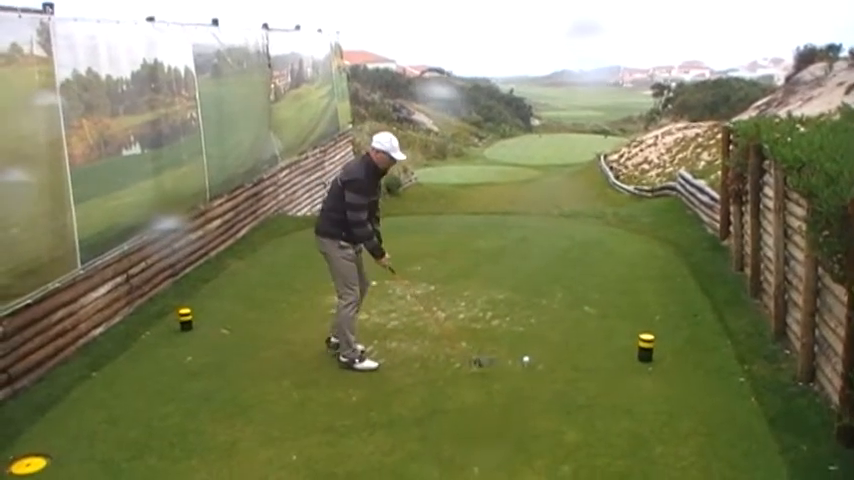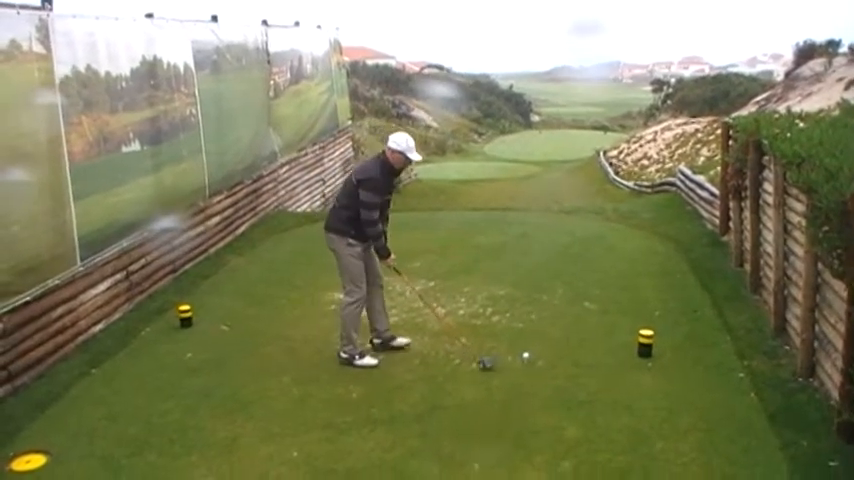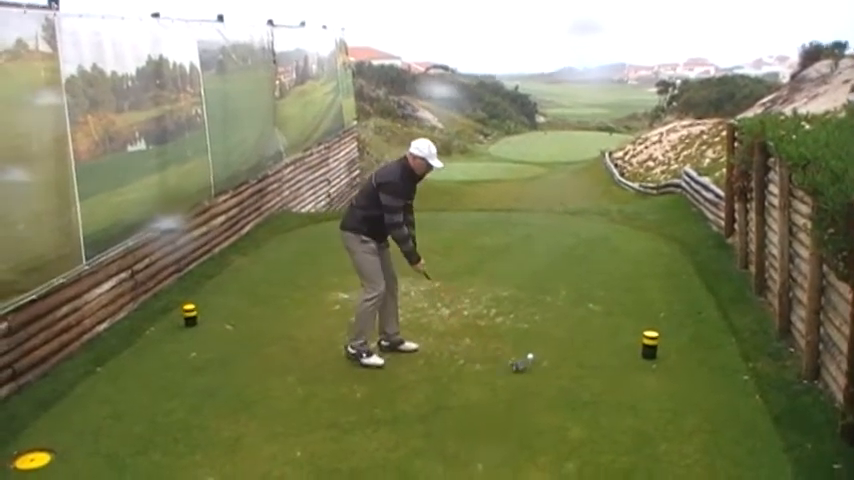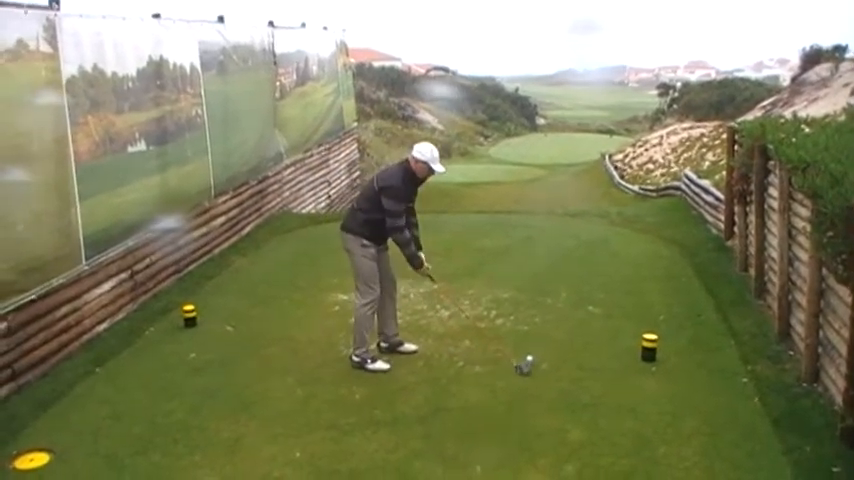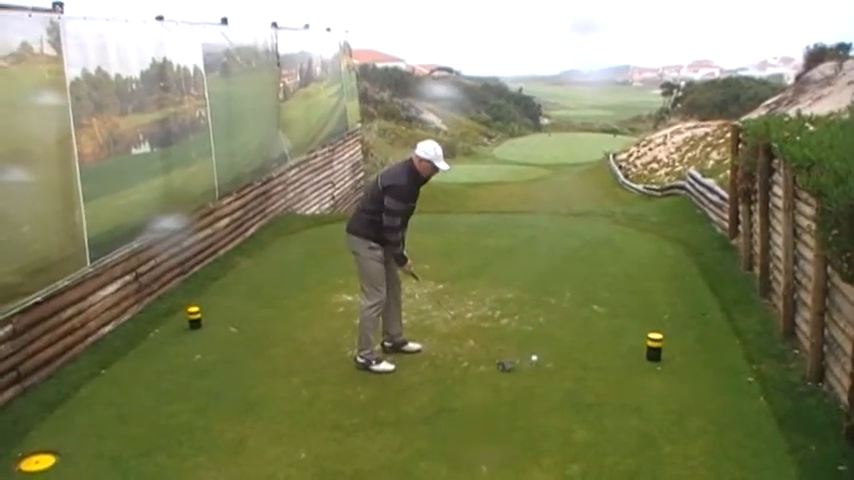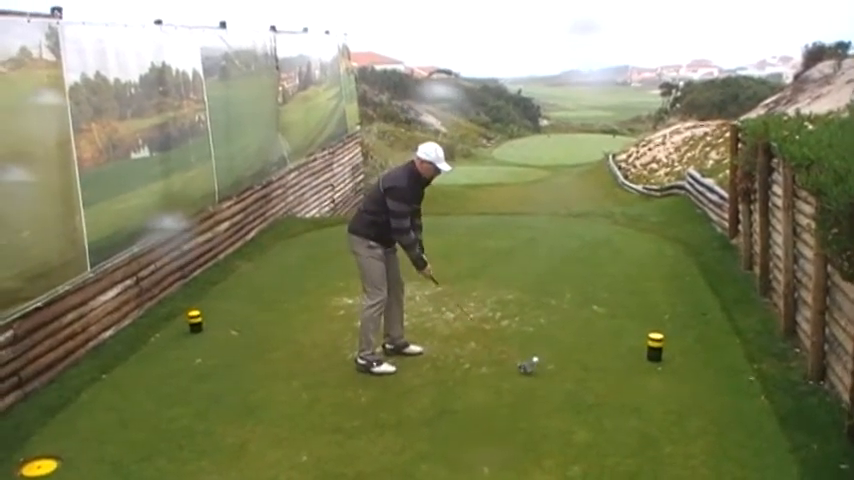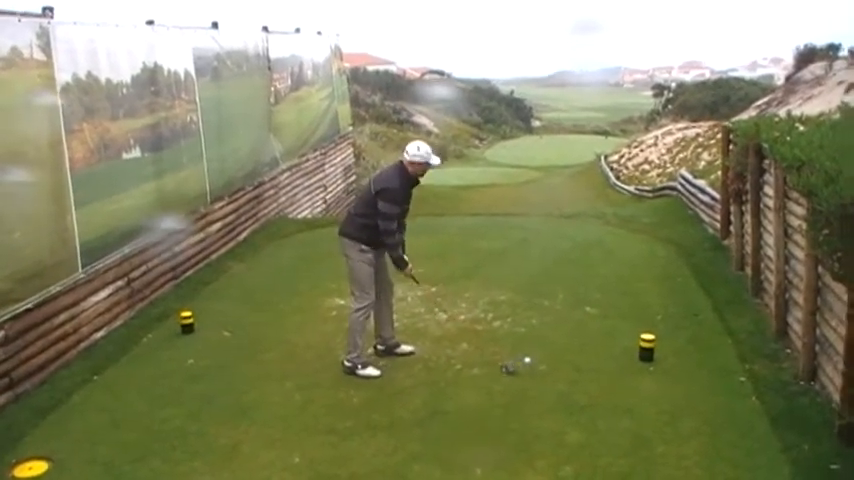
dt=0.3s
person 1, frame 1
left shoulder: (370, 172)
right shoulder: (359, 177)
left elbow: (370, 213)
right elbow: (358, 221)
left wrist: (378, 244)
right wrist: (377, 252)
left hip: (345, 237)
right hip: (334, 238)
left knee: (360, 286)
right knee: (349, 294)
left ankle: (337, 337)
right ankle: (348, 354)
person 1, frame 2
left shoulder: (385, 171)
right shoulder: (373, 176)
left elbow: (381, 213)
right elbow: (370, 220)
left wrist: (383, 246)
right wrist: (383, 252)
left hip: (358, 234)
right hip: (344, 235)
left knee: (375, 283)
right knee: (356, 292)
left ankle: (381, 336)
right ankle: (348, 351)
person 1, frame 3
left shoulder: (407, 176)
right shoulder: (393, 179)
left elbow: (406, 215)
right elbow: (394, 223)
left wrist: (413, 249)
right wrist: (413, 257)
left hip: (375, 234)
right hip: (358, 234)
left knee: (390, 284)
right knee: (375, 288)
left ankle: (390, 338)
right ankle: (356, 346)
person 1, frame 4
left shoulder: (407, 179)
right shoulder: (395, 182)
left elbow: (408, 217)
right elbow: (396, 227)
left wrist: (418, 251)
right wrist: (415, 261)
left hip: (374, 236)
right hip: (359, 237)
left knee: (388, 287)
right knee: (369, 294)
left ankle: (388, 340)
right ankle: (360, 354)
person 1, frame 5
left shoulder: (410, 177)
right shoulder: (399, 182)
left elbow: (400, 220)
right elbow: (391, 225)
left wrist: (401, 252)
right wrist: (401, 258)
left hip: (379, 237)
right hip: (365, 238)
left knee: (392, 288)
right knee: (375, 296)
left ankle: (393, 339)
right ankle: (365, 356)
person 1, frame 6
left shoulder: (415, 181)
right shoulder: (400, 184)
left elbow: (414, 220)
right elbow: (401, 229)
left wrist: (422, 255)
right wrist: (420, 262)
left hip: (383, 239)
right hip: (366, 239)
left knee: (395, 289)
right knee: (376, 296)
left ankle: (394, 342)
right ankle: (366, 356)
person 1, frame 7
left shoulder: (403, 180)
right shoulder: (391, 185)
left elbow: (398, 222)
right elbow: (388, 230)
left wrist: (402, 255)
right wrist: (401, 262)
left hip: (372, 241)
right hip: (357, 242)
left knee: (384, 291)
right knee: (364, 300)
left ankle: (385, 342)
right ankle: (352, 360)
